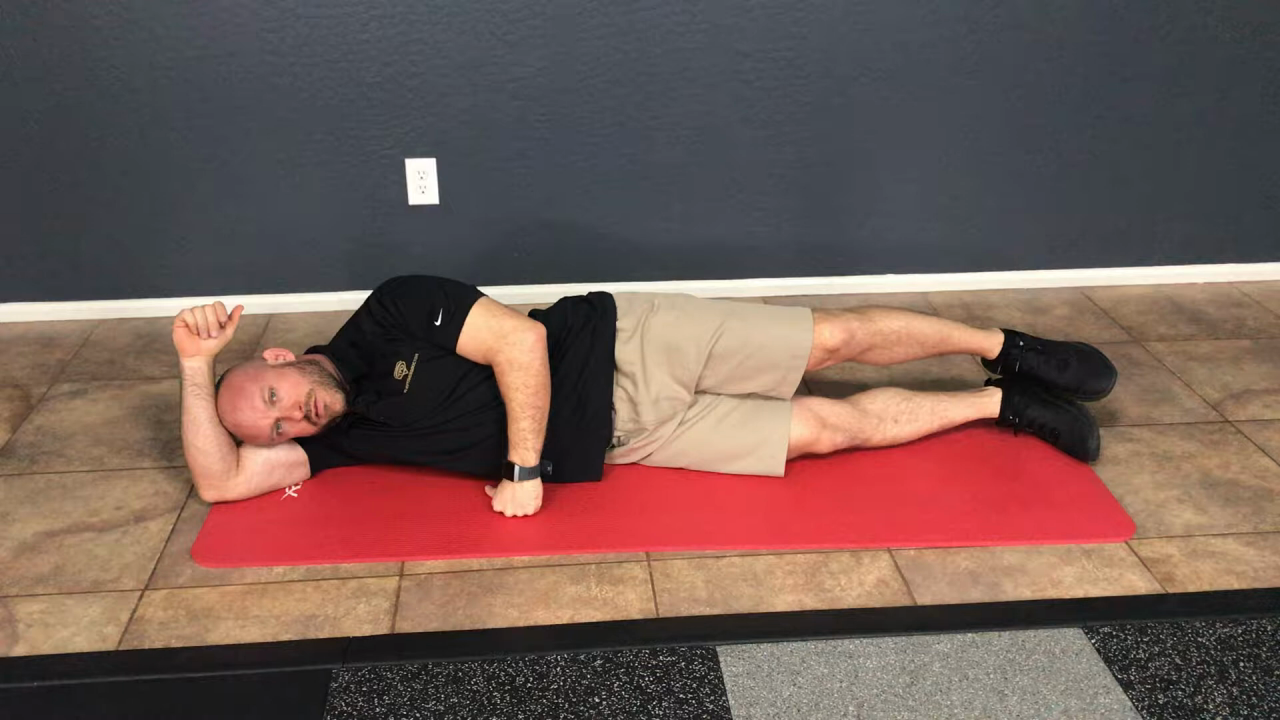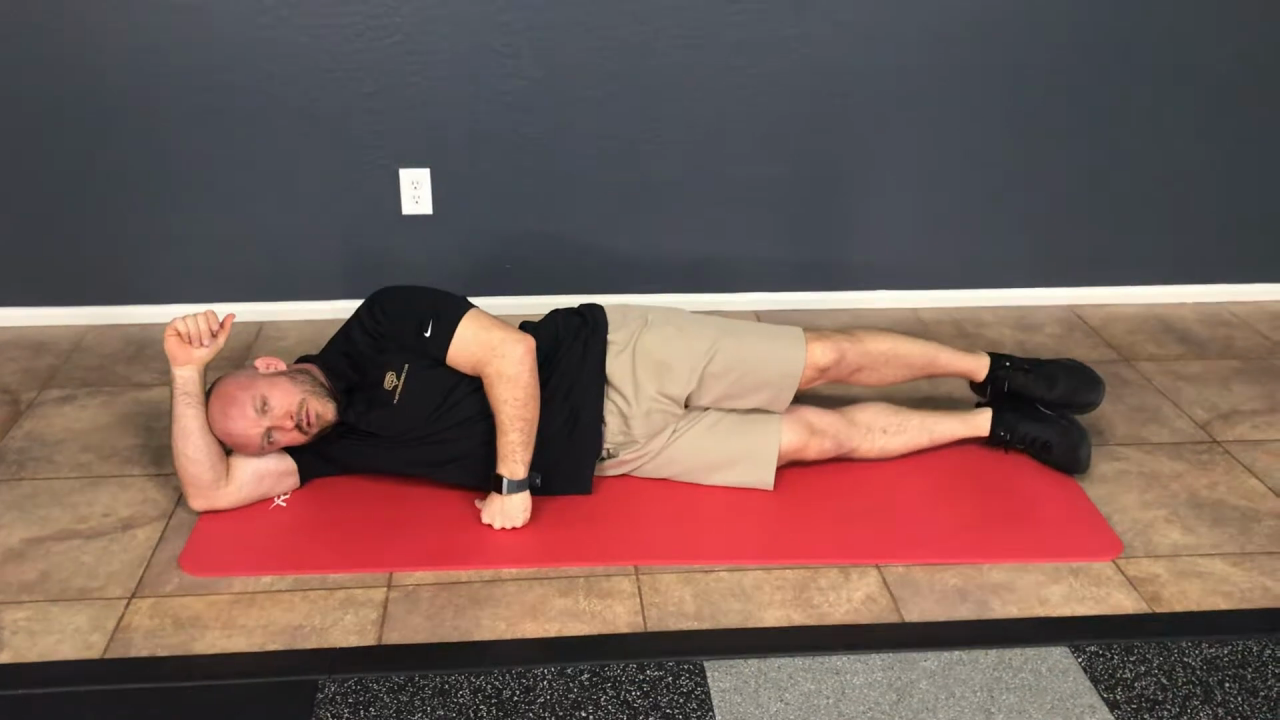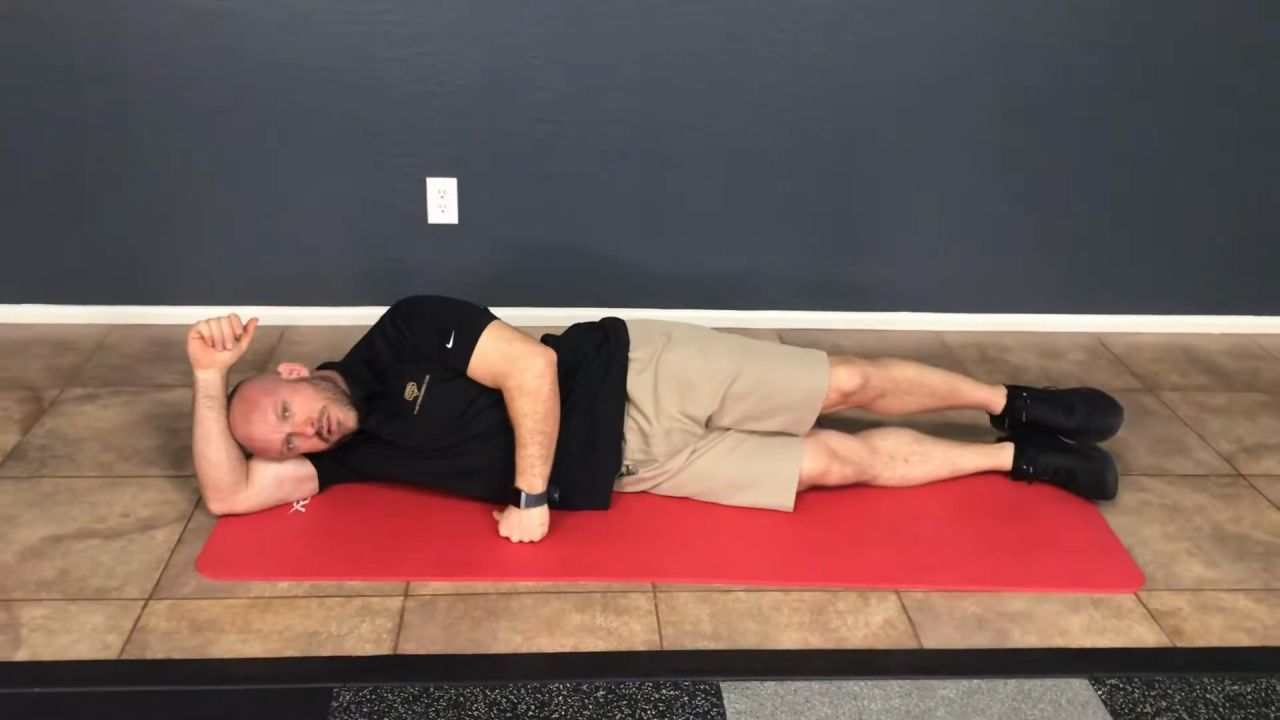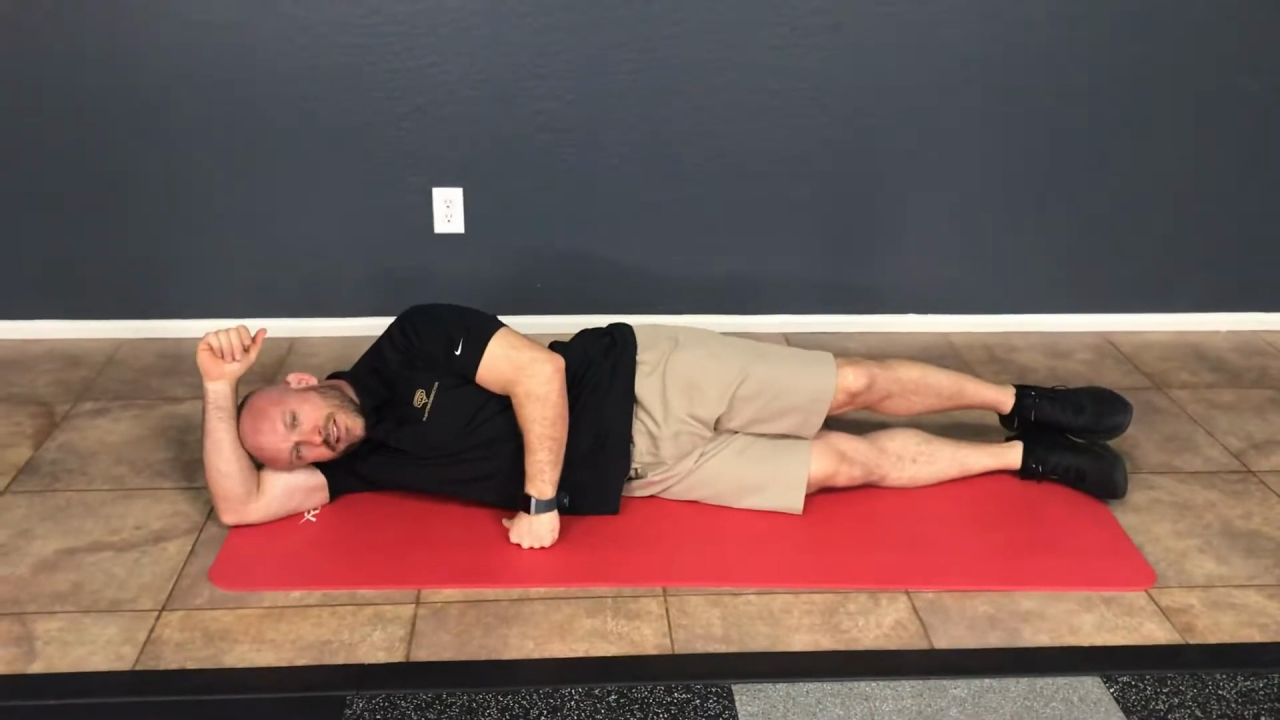
dt=0.7s
person 1, frame 1
left shoulder: (393, 312)
right shoulder: (340, 436)
left elbow: (520, 339)
right elbow: (220, 480)
left wrist: (524, 470)
right wrist: (195, 368)
left hip: (626, 344)
right hip: (616, 439)
left knee: (838, 336)
right knee: (829, 428)
left ankle: (1009, 351)
right ankle: (1003, 405)
person 1, frame 2
left shoulder: (382, 322)
right shoulder: (331, 445)
left elbow: (510, 351)
right elbow: (210, 490)
left wrist: (513, 482)
right wrist: (186, 376)
left hip: (616, 358)
right hip: (605, 451)
left knee: (826, 360)
right knee: (817, 438)
left ankle: (994, 374)
right ankle: (993, 424)
person 1, frame 3
left shoulder: (407, 330)
right shoulder: (350, 454)
left elbow: (531, 364)
right elbow: (228, 493)
left wrist: (530, 496)
right wrist: (208, 379)
left hip: (637, 373)
right hip: (625, 469)
left knee: (850, 384)
right knee: (839, 464)
left ankle: (1018, 405)
right ankle: (1018, 458)
person 1, frame 4
left shoulder: (413, 341)
right shoulder: (358, 462)
left elbow: (539, 371)
right elbow: (240, 504)
left wrist: (539, 501)
right wrist: (217, 391)
left hip: (645, 378)
right hip: (636, 470)
left knee: (855, 385)
right knee: (846, 463)
left ankle: (1023, 406)
right ankle: (1028, 458)
